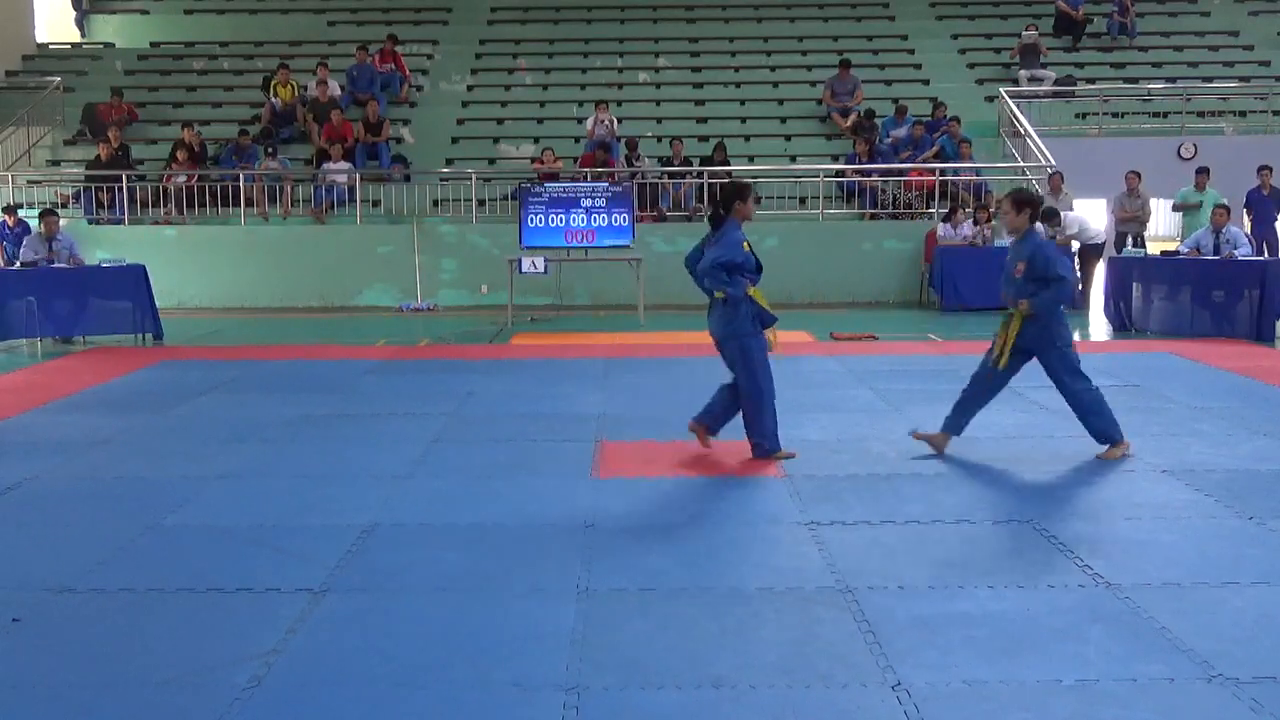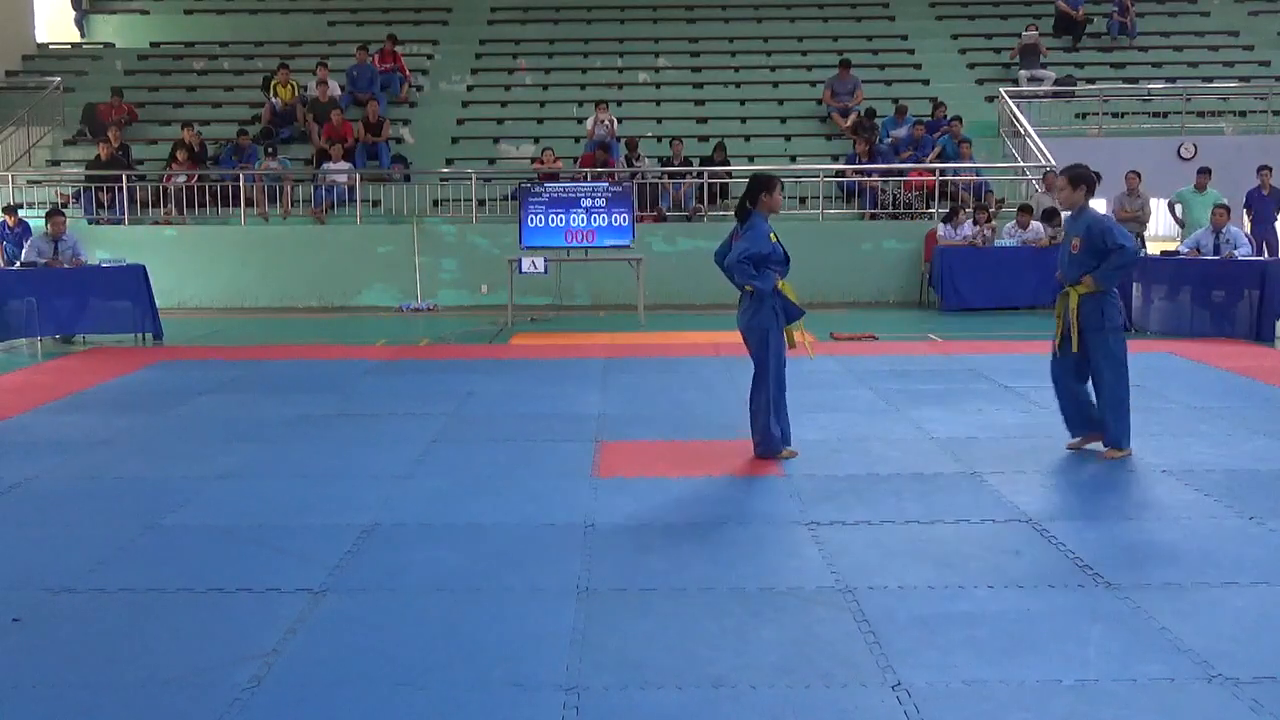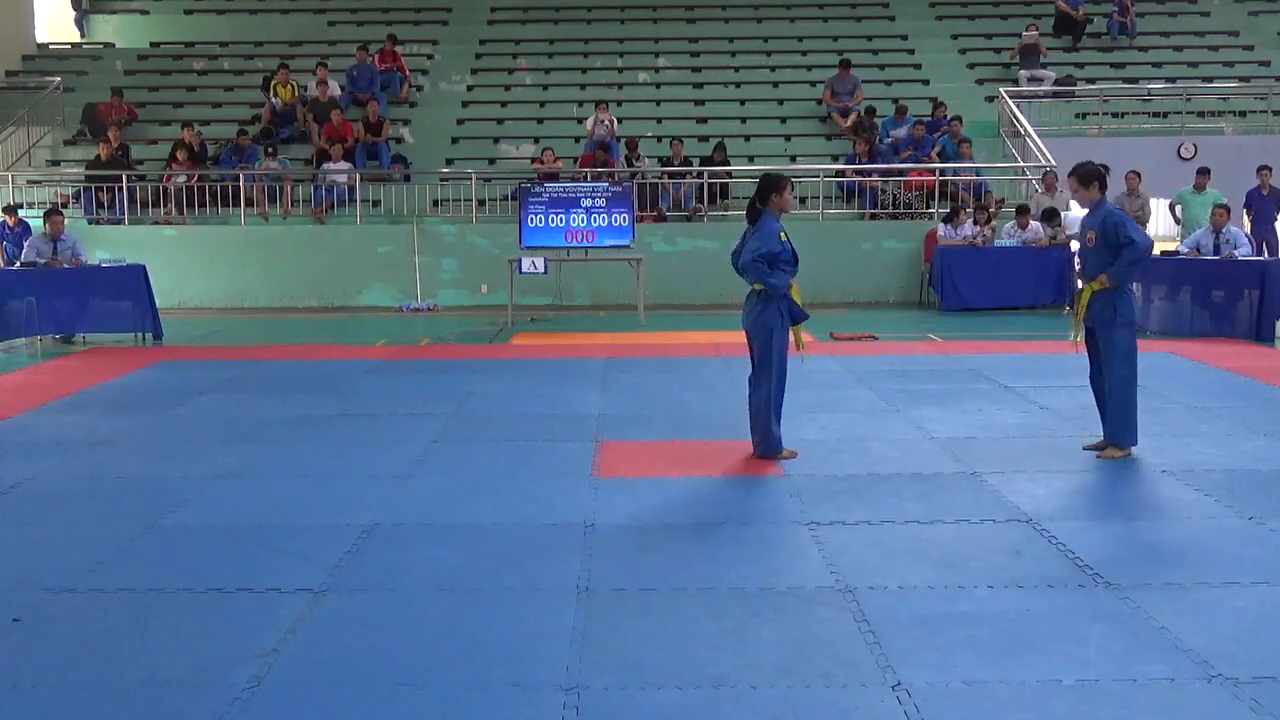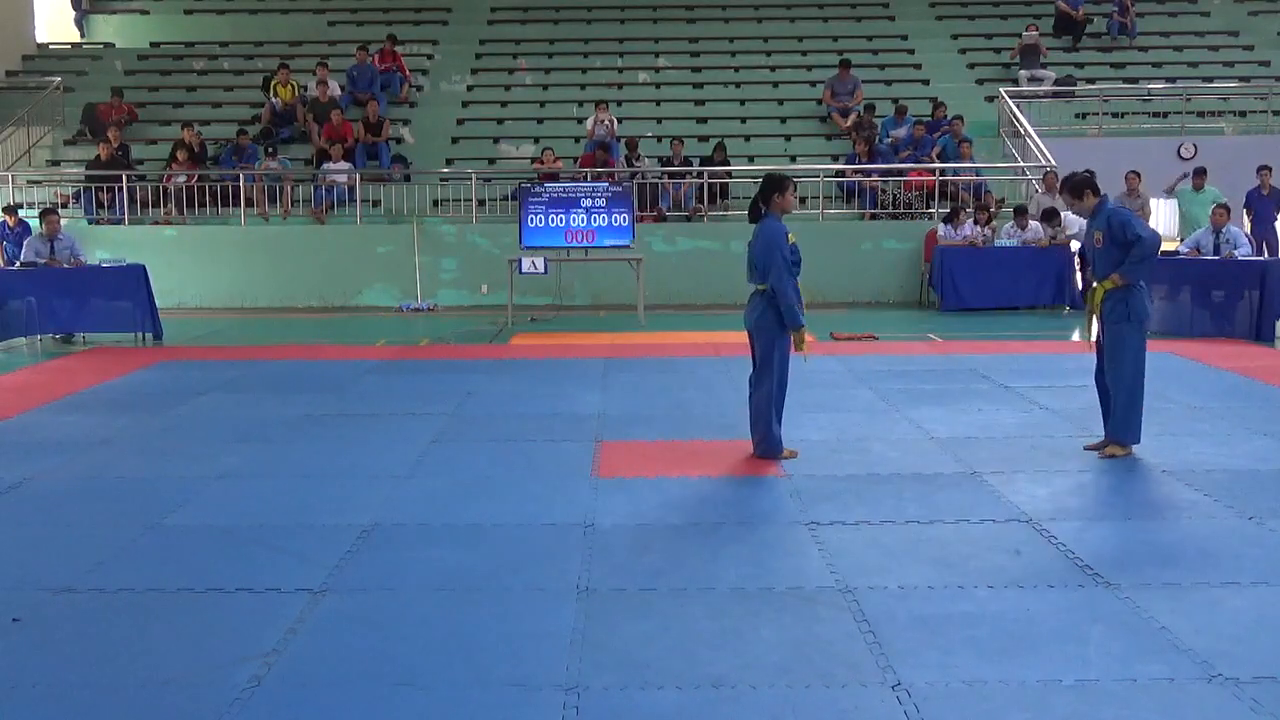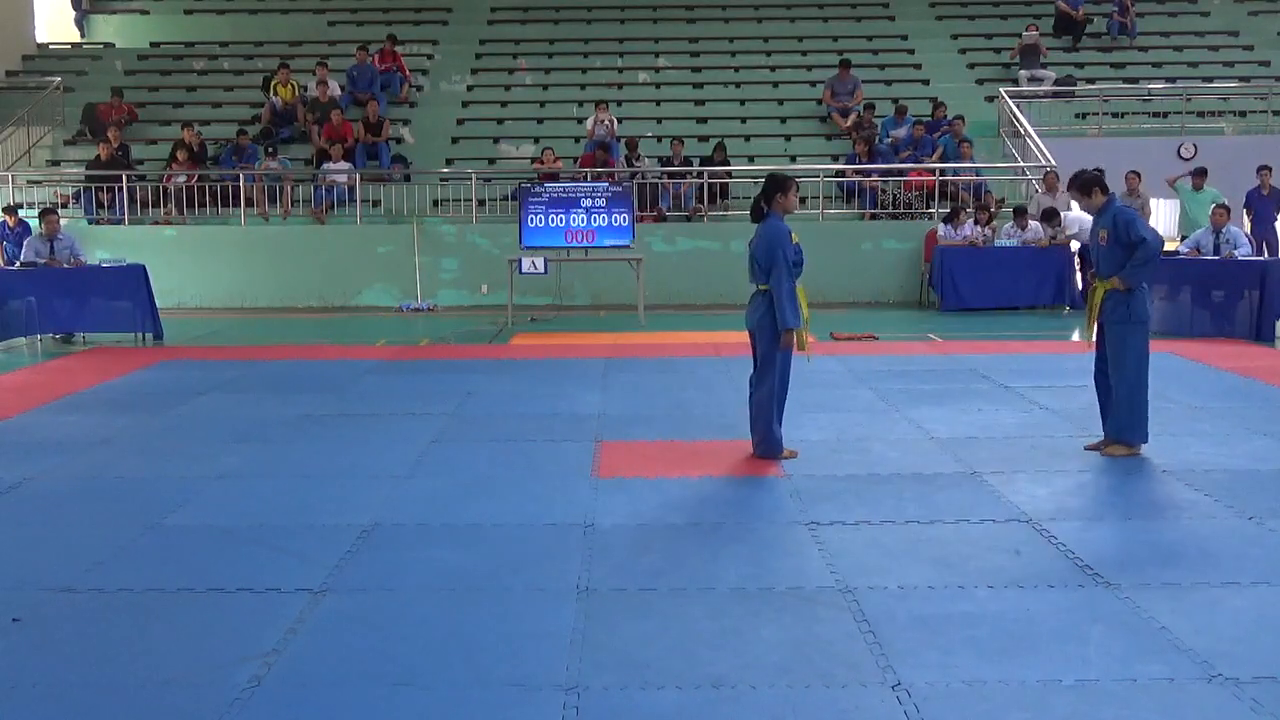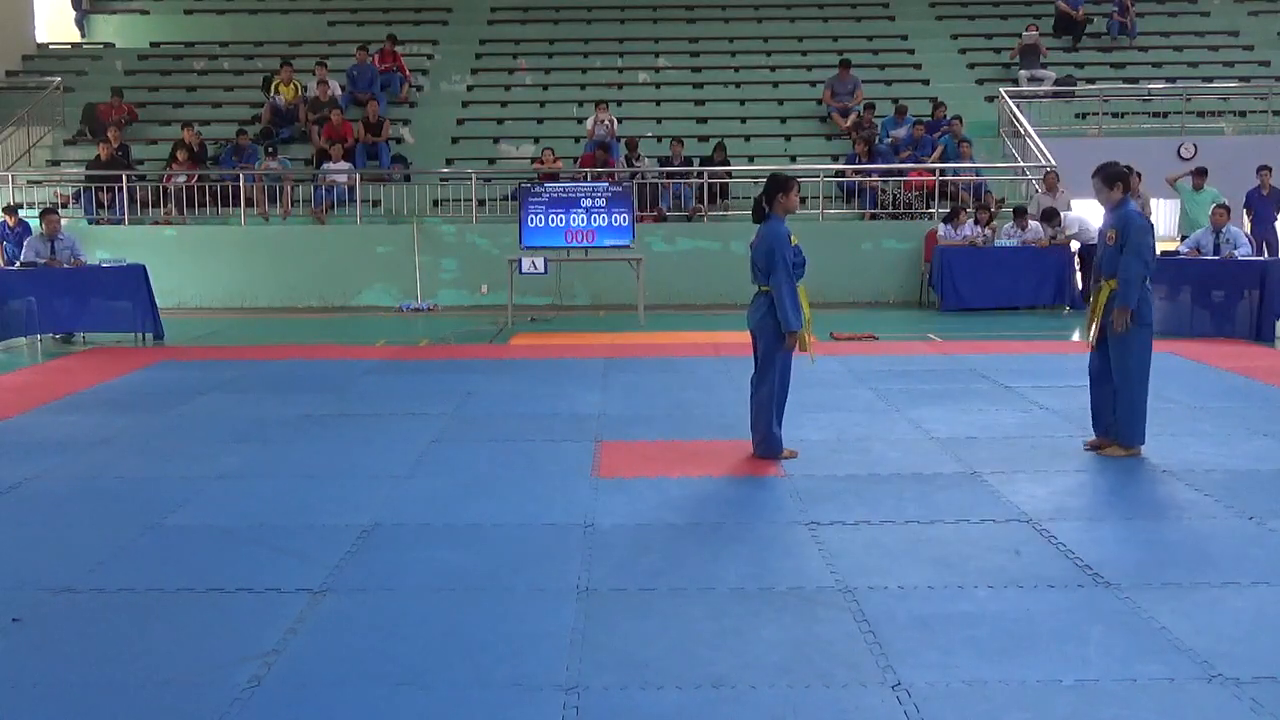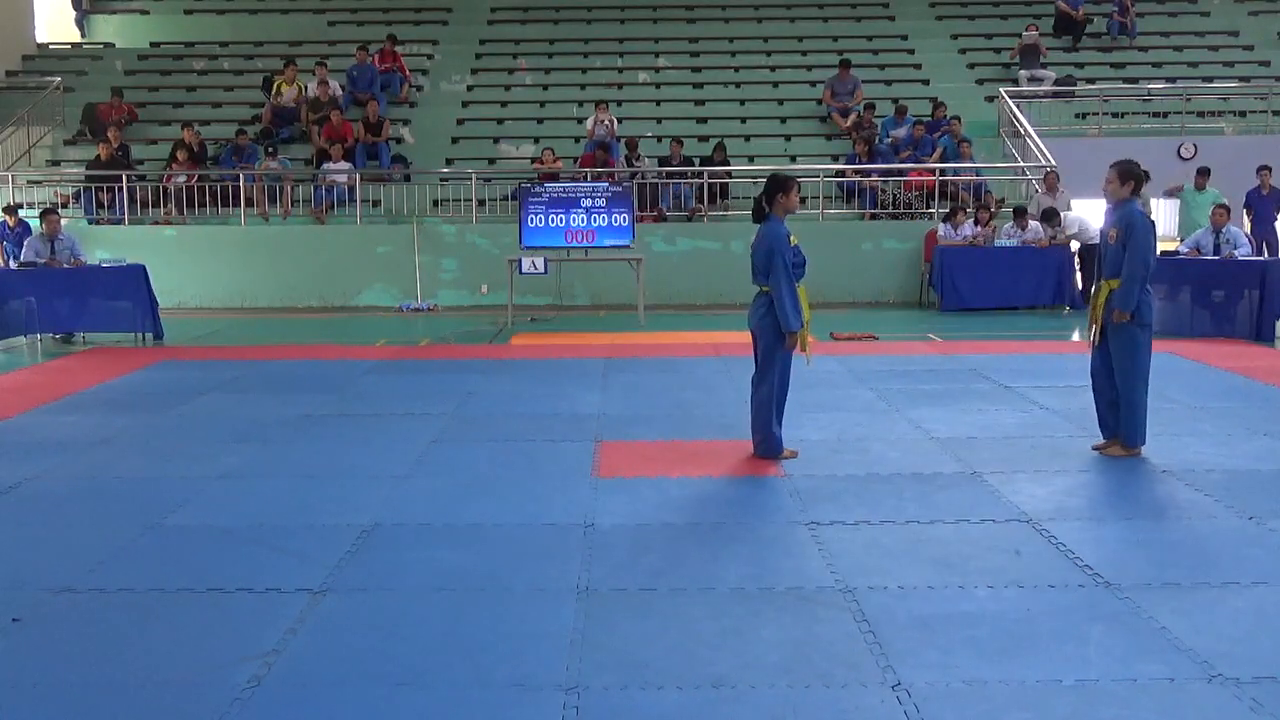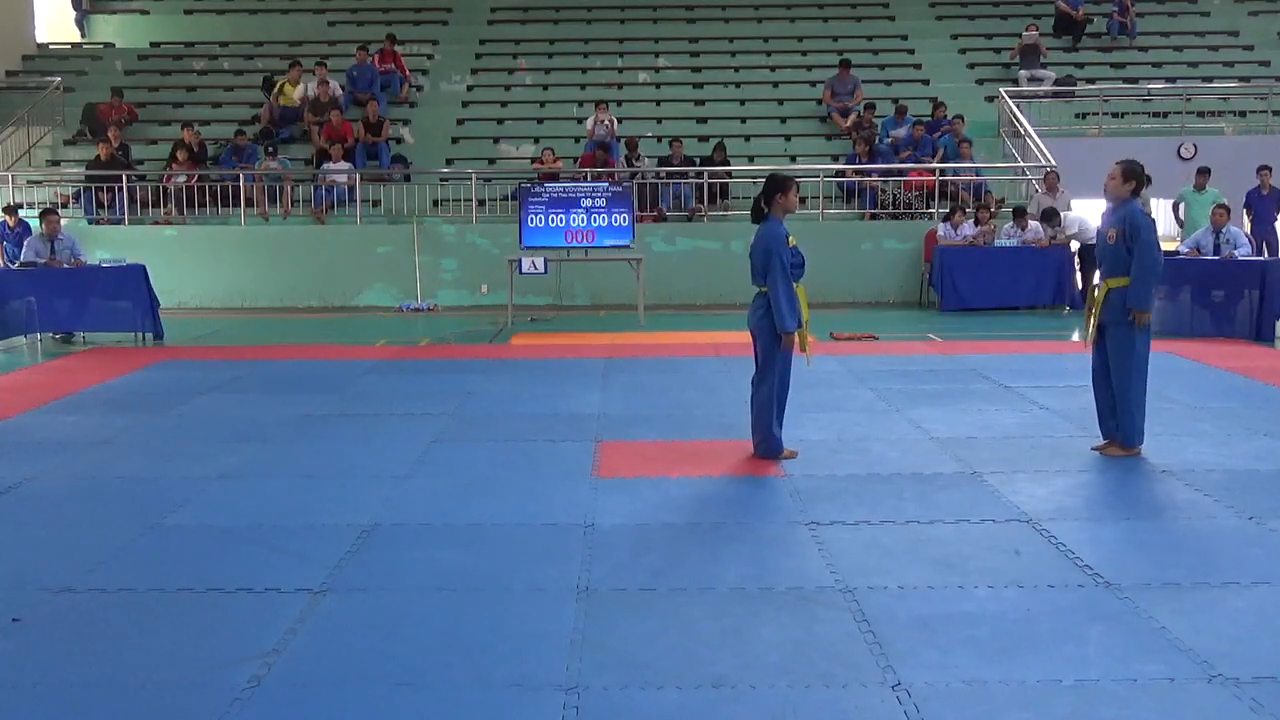
dt=0.3s
person 1, frame 1
left shoulder: (1042, 248)
right shoulder: (1019, 245)
left elbow: (1068, 284)
left wrist: (1035, 305)
right wrist: (1011, 297)
left hip: (1046, 328)
right hip: (1019, 326)
left knee: (1074, 384)
right knee: (985, 378)
left ankle: (1116, 441)
right ankle: (945, 434)
person 1, frame 2
left shoulder: (1096, 223)
right shoulder: (1071, 222)
left elbow: (1129, 251)
left wrist: (1097, 280)
right wrist: (1063, 274)
left hip: (1099, 309)
right hip: (1073, 307)
left knee: (1108, 375)
right knee: (1064, 370)
left ankle: (1119, 442)
right ankle: (1091, 428)
person 1, frame 3
left shoulder: (1112, 217)
right shoulder: (1089, 219)
left elbow: (1142, 246)
left wrist: (1113, 276)
right wrist: (1083, 273)
left hip: (1114, 306)
right hip: (1095, 305)
left knee: (1118, 373)
right knee: (1100, 374)
left ankle: (1122, 441)
right ankle: (1112, 436)
person 1, frame 4
left shoulder: (1116, 216)
right shoulder: (1094, 221)
left elbow: (1150, 240)
left wrist: (1125, 275)
right wrist: (1098, 276)
left hip: (1126, 304)
right hip: (1109, 303)
left knee: (1124, 371)
right knee: (1105, 372)
left ankle: (1123, 439)
right ankle: (1113, 434)
person 1, frame 5
left shoulder: (1123, 215)
right shoulder: (1101, 218)
left elbow: (1153, 244)
left wrist: (1127, 281)
right wrist: (1101, 286)
left hip: (1126, 305)
right hip: (1109, 303)
left knee: (1127, 372)
right knee: (1105, 372)
left ankle: (1129, 439)
right ankle: (1113, 434)
person 1, frame 6
left shoulder: (1132, 218)
right shoulder: (1112, 216)
left elbow: (1135, 265)
left wrist: (1124, 307)
right wrist: (1099, 299)
left hip: (1128, 308)
right hip: (1109, 305)
left knee: (1128, 374)
right knee: (1100, 370)
left ankle: (1129, 441)
right ankle: (1108, 433)
person 1, frame 7
left shoulder: (1136, 218)
right shoulder: (1113, 214)
left elbow: (1138, 266)
left wrist: (1123, 306)
right wrist: (1100, 300)
left hip: (1129, 307)
right hip: (1110, 303)
left knee: (1129, 374)
right knee: (1102, 372)
left ankle: (1130, 441)
right ankle: (1114, 434)
person 1, frame 8
left shoulder: (1136, 217)
right shoulder: (1110, 214)
left elbow: (1148, 264)
left wrist: (1141, 305)
right wrist: (1099, 300)
left hip: (1127, 306)
right hip: (1109, 303)
left knee: (1126, 374)
right knee: (1103, 372)
left ankle: (1130, 441)
right ankle: (1114, 435)
person 2, frame 1
left shoulder: (719, 233)
right shoulder: (732, 238)
left elbow: (693, 262)
right elbow: (707, 268)
left wrist: (713, 291)
right wrist: (735, 289)
left hip: (725, 315)
right hip: (738, 317)
left knee: (745, 379)
right knee: (758, 382)
left ankle: (705, 422)
right ankle: (765, 446)
person 2, frame 2
left shoulder: (747, 226)
right shoulder: (759, 230)
left elbow: (721, 257)
right elbow: (735, 261)
right wrist: (764, 284)
left hip: (758, 308)
right hip: (764, 310)
left knee: (773, 375)
right knee: (768, 378)
left ankle: (774, 439)
right ankle: (769, 445)
person 2, frame 3
left shoulder: (760, 226)
right shoulder: (770, 229)
left elbow: (737, 258)
right elbow: (747, 262)
right wrist: (780, 284)
left hip: (760, 310)
right hip: (770, 312)
left knee: (764, 378)
right knee: (769, 379)
left ankle: (764, 441)
right ankle: (768, 445)
person 2, frame 4
left shoulder: (764, 227)
right shoulder: (776, 231)
right elbow: (782, 282)
right wrist: (797, 321)
left hip: (761, 311)
right hip: (773, 314)
left knee: (763, 378)
right knee: (772, 379)
left ankle: (764, 442)
right ankle: (769, 445)
person 2, frame 5
left shoulder: (765, 229)
right shoulder: (780, 232)
right elbow: (782, 281)
right wrist: (788, 324)
left hip: (761, 309)
right hip: (773, 313)
left knee: (764, 378)
right knee: (773, 379)
left ankle: (764, 441)
right ankle: (769, 445)
person 2, frame 6
left shoulder: (767, 229)
right shoulder: (779, 234)
right elbow: (783, 283)
right wrist: (791, 326)
left hip: (763, 311)
right hip: (774, 314)
left knee: (765, 378)
right knee: (773, 380)
left ankle: (764, 442)
right ankle: (769, 445)
person 2, frame 7
left shoulder: (769, 229)
right shoulder: (778, 234)
right elbow: (782, 283)
right wrist: (791, 326)
left hip: (765, 312)
right hip: (775, 315)
left knee: (767, 379)
right knee: (773, 380)
left ankle: (765, 441)
right ankle: (769, 445)
person 2, frame 8
left shoulder: (768, 229)
right shoulder: (776, 234)
right elbow: (779, 284)
right wrist: (786, 327)
left hip: (766, 312)
right hip: (774, 315)
left knee: (767, 379)
right knee: (773, 380)
left ankle: (766, 442)
right ankle: (769, 445)
